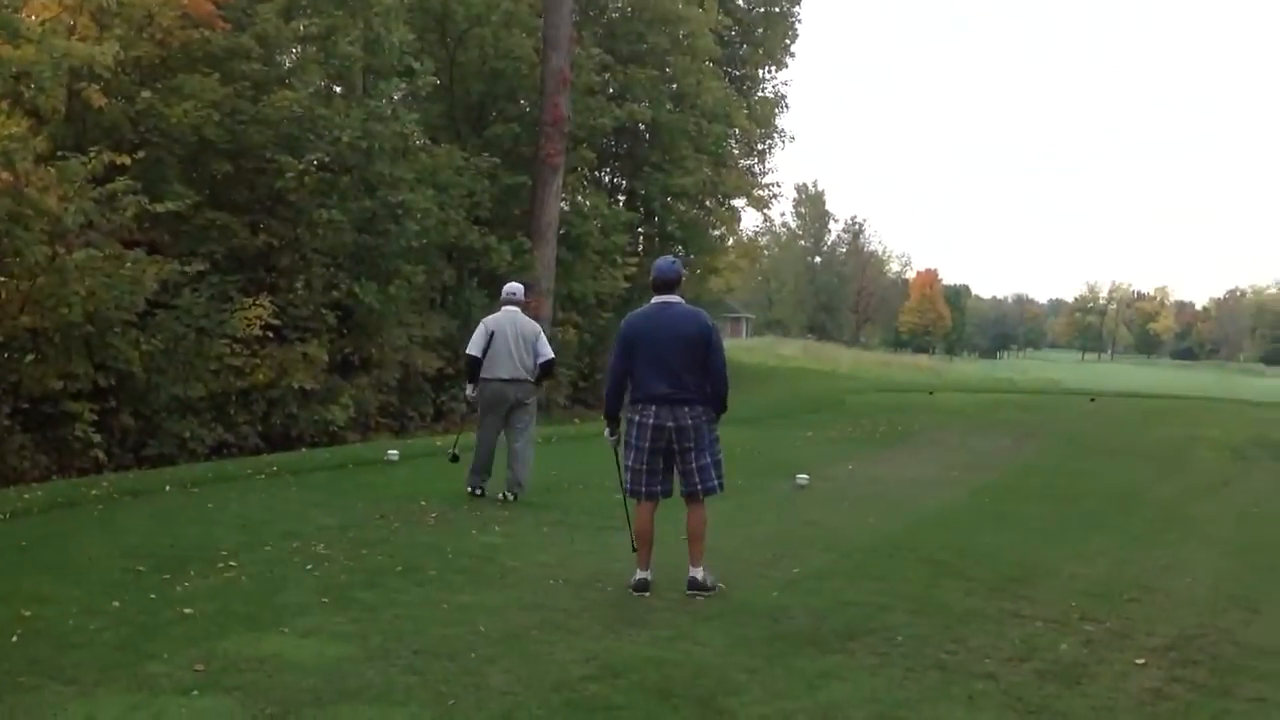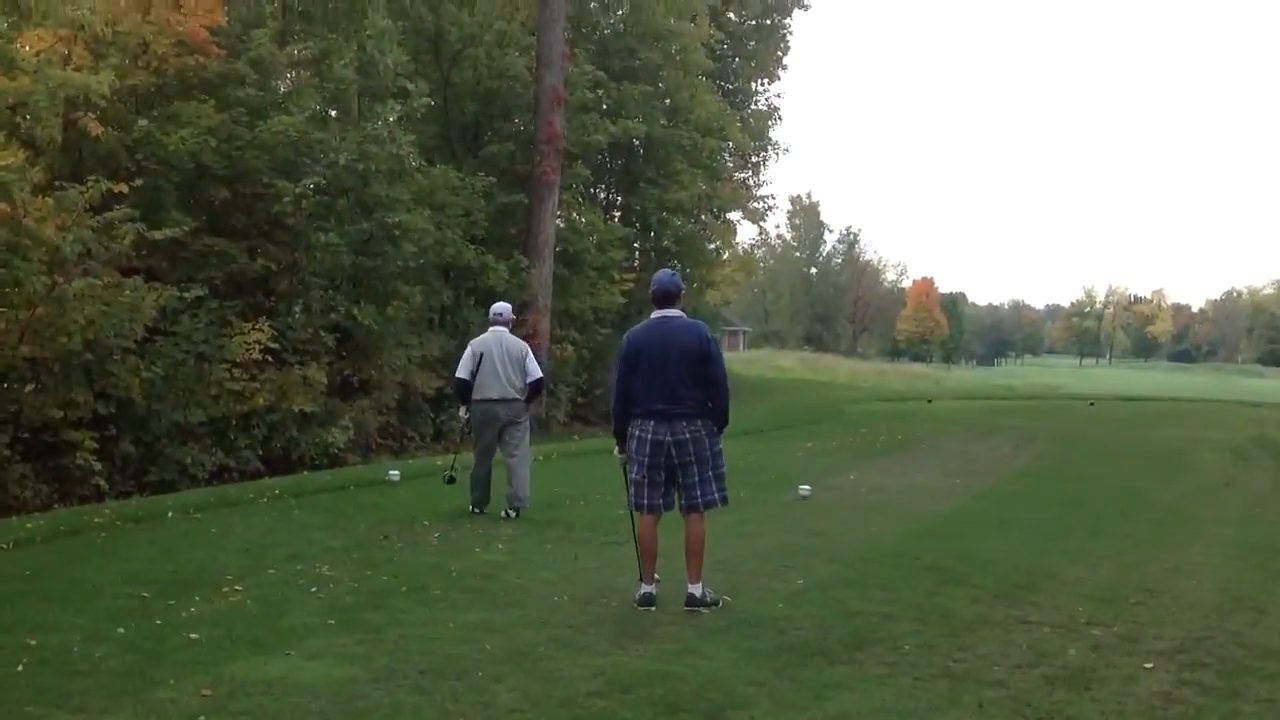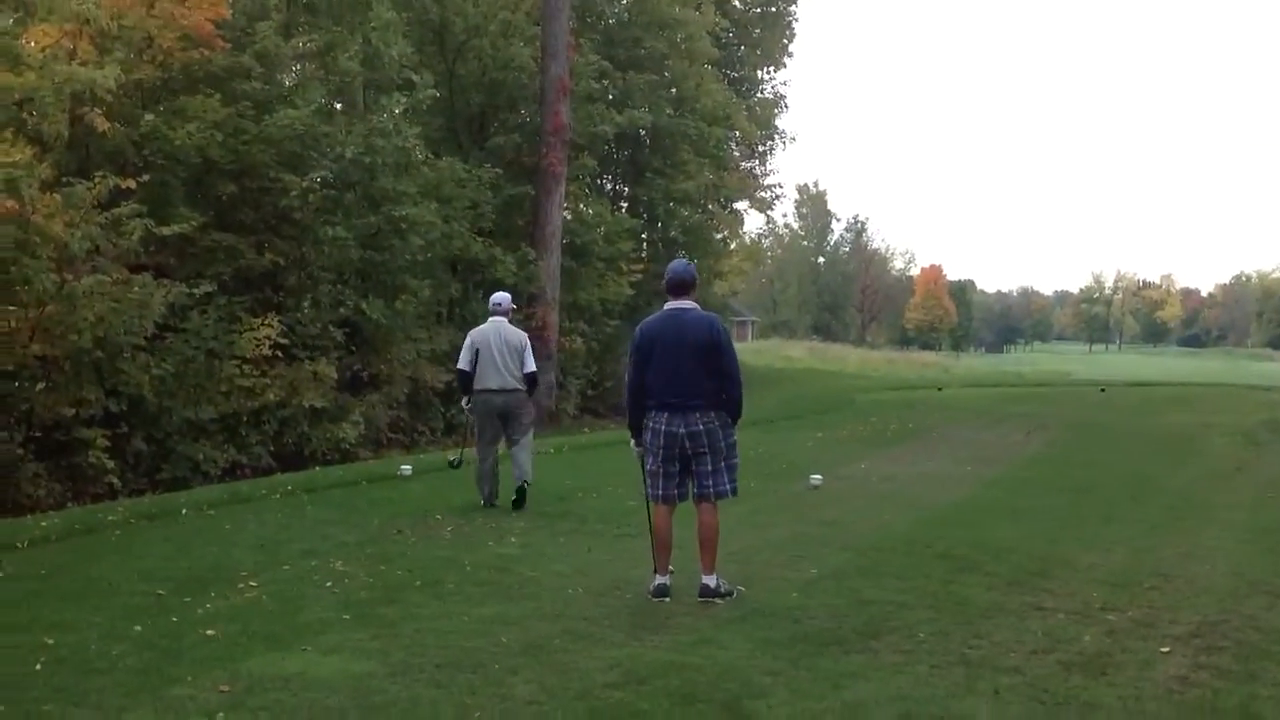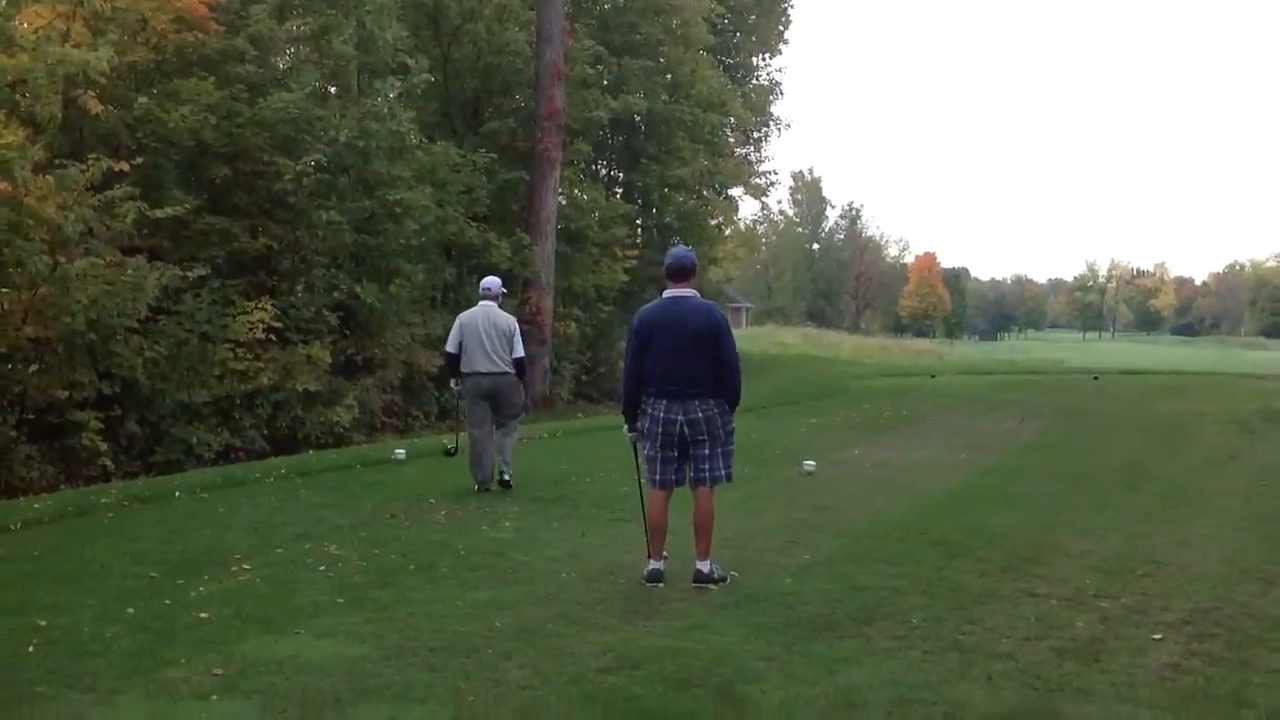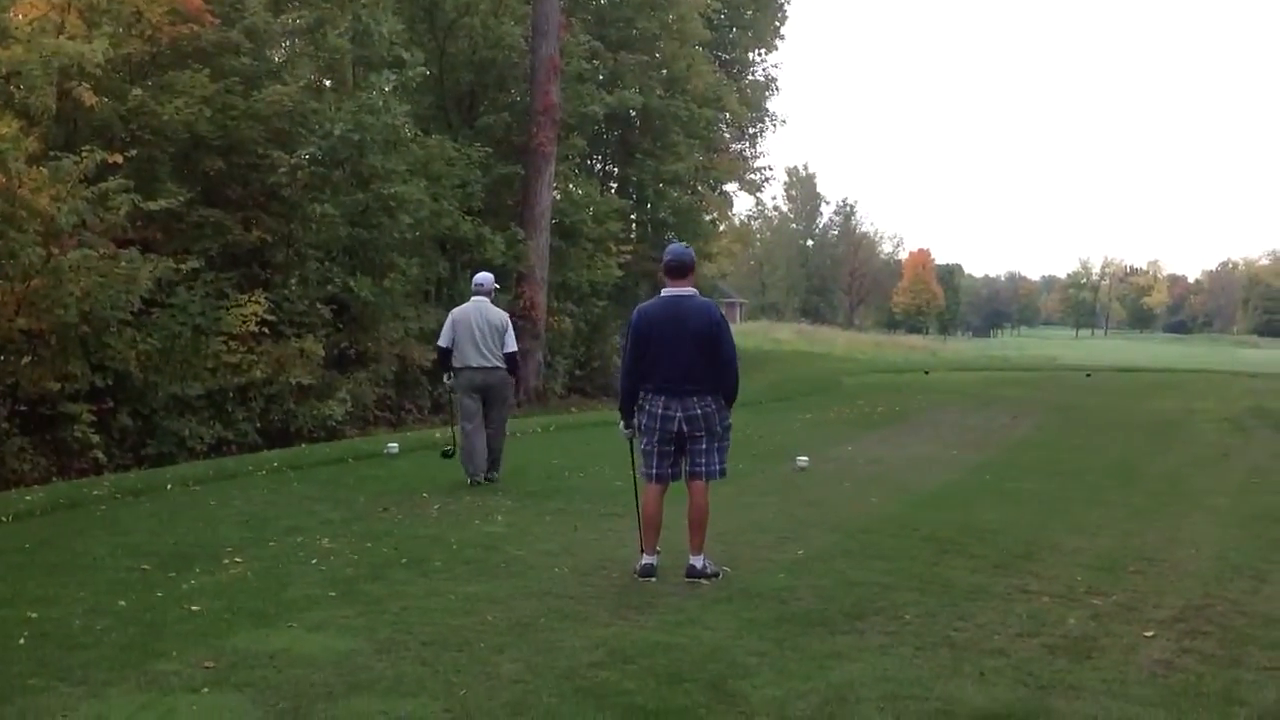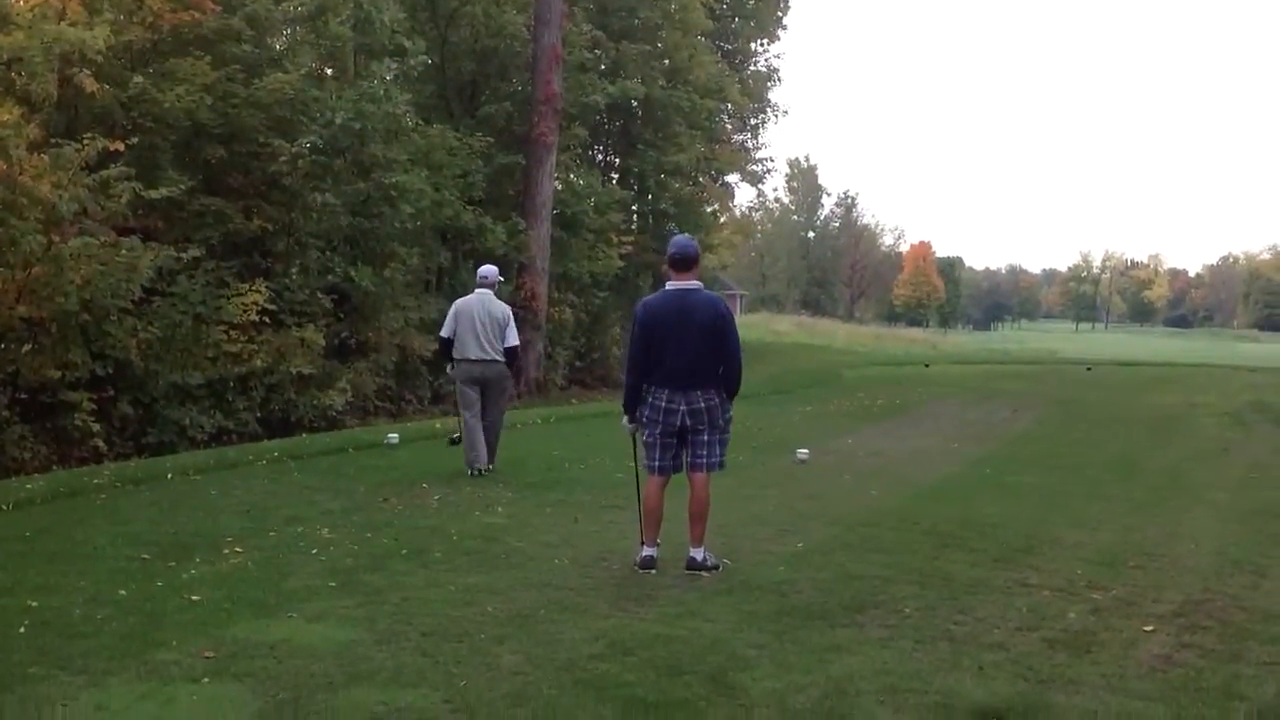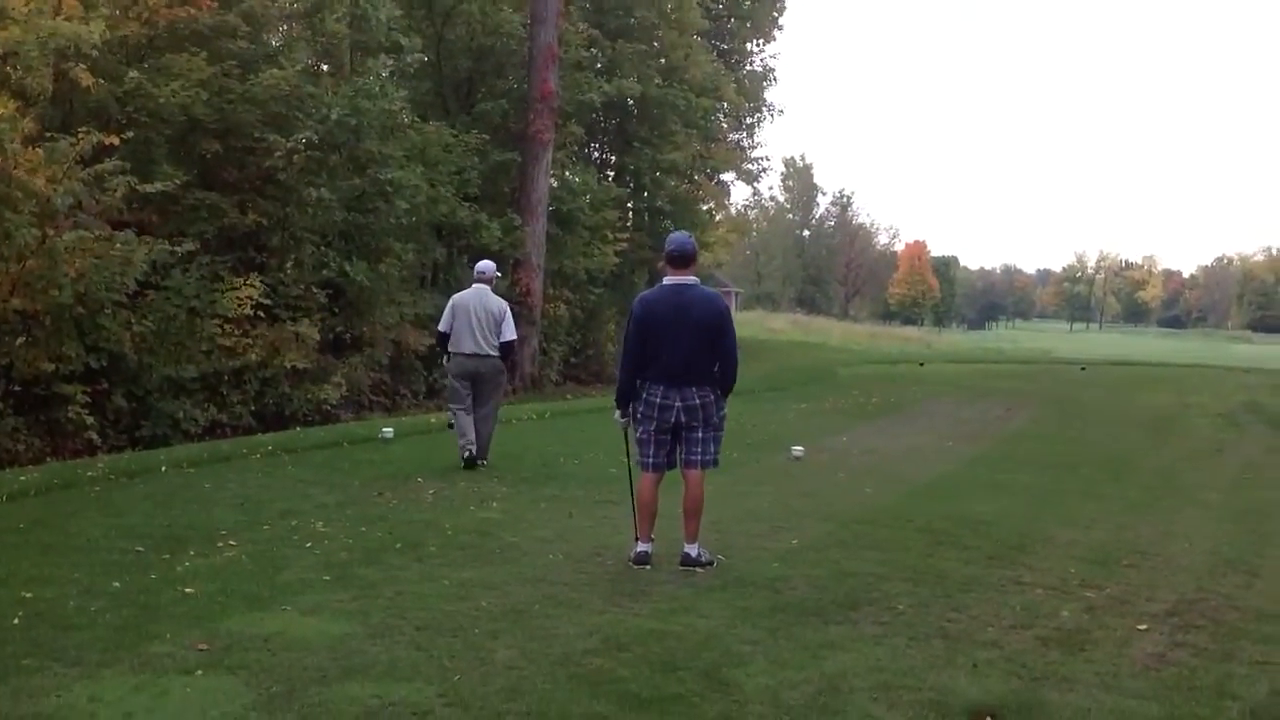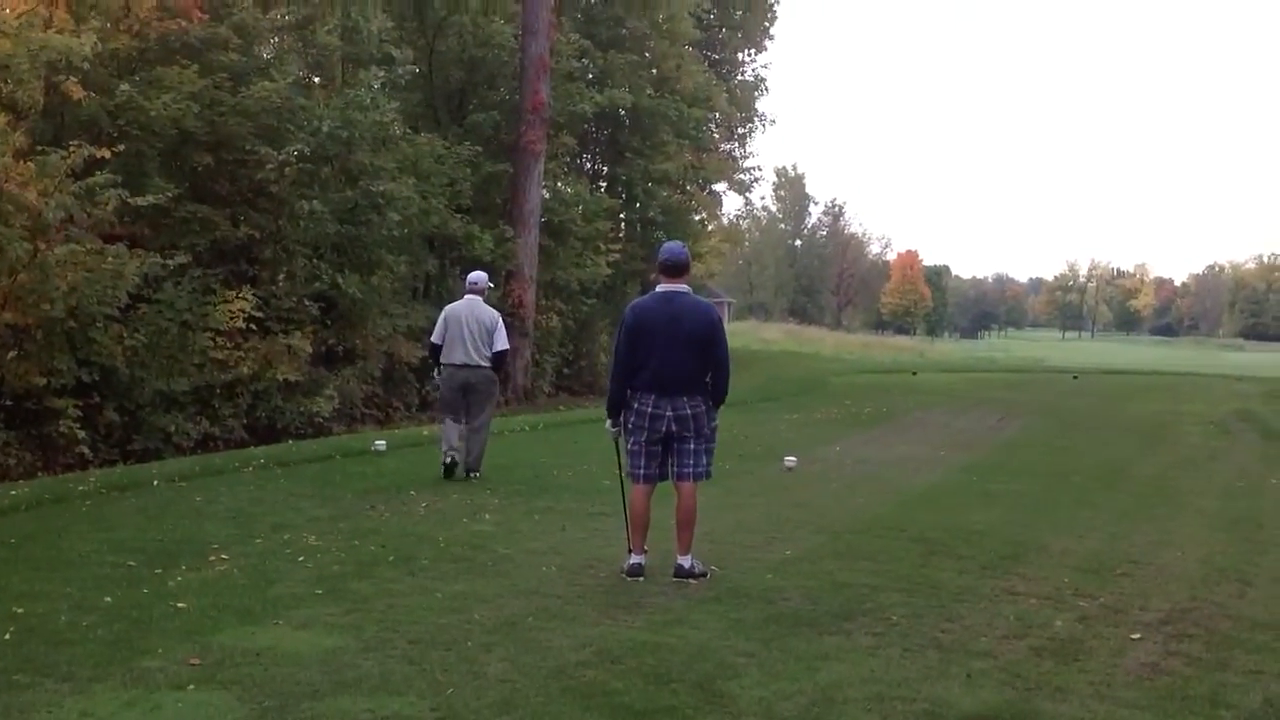
dt=0.2s
person 1, frame 1
left shoulder: (633, 322)
right shoulder: (700, 320)
left elbow: (617, 375)
right elbow: (718, 373)
left wrist: (612, 420)
right wrist: (715, 413)
left hip: (646, 415)
right hip: (692, 414)
left knee: (646, 499)
right knee: (695, 497)
left ankle: (642, 574)
right ankle: (697, 573)
person 1, frame 2
left shoulder: (634, 337)
right shoulder: (699, 333)
left elbow: (621, 392)
right elbow: (718, 386)
left wrist: (621, 438)
right wrist: (717, 427)
left hip: (647, 430)
right hip: (692, 429)
left knee: (648, 513)
right knee: (695, 511)
left ankle: (647, 589)
right ankle: (695, 589)
person 1, frame 3
left shoulder: (647, 329)
right shoulder: (711, 324)
left elbow: (635, 384)
right elbow: (731, 378)
left wrist: (636, 431)
right wrist: (731, 419)
left hip: (661, 423)
right hip: (706, 421)
left knee: (662, 504)
right knee: (707, 503)
left ankle: (661, 580)
right ankle: (709, 581)
person 1, frame 4
left shoulder: (646, 316)
right shoulder: (711, 313)
left elbow: (632, 371)
right elbow: (730, 366)
left wrist: (630, 417)
right wrist: (729, 407)
left hip: (659, 410)
right hip: (705, 409)
left knee: (658, 489)
right knee: (704, 489)
left ankle: (655, 565)
right ankle: (703, 566)
person 1, frame 5
left shoulder: (644, 313)
right shoulder: (710, 312)
left elbow: (630, 368)
right elbow: (728, 365)
left wrist: (627, 413)
right wrist: (726, 404)
left hip: (657, 406)
right hip: (702, 406)
left knee: (654, 484)
right knee: (698, 485)
left ankle: (648, 560)
right ankle: (697, 562)
person 1, frame 6
left shoulder: (649, 307)
right shoulder: (716, 305)
left elbow: (636, 363)
right elbow: (732, 359)
left wrist: (631, 408)
right wrist: (727, 397)
left hip: (659, 399)
right hip: (705, 399)
left knee: (656, 476)
right knee: (700, 476)
left ankle: (648, 552)
right ankle: (697, 554)
person 1, frame 7
left shoulder: (646, 302)
right shoulder: (714, 302)
left elbow: (631, 358)
right elbow: (729, 357)
left wrist: (623, 402)
right wrist: (721, 394)
left hip: (654, 395)
right hip: (700, 396)
left knee: (649, 472)
right knee: (694, 473)
left ankle: (642, 547)
right ankle: (691, 550)
person 1, frame 8
left shoulder: (637, 310)
right shoulder: (706, 312)
left elbow: (621, 365)
right elbow: (720, 366)
left wrist: (614, 412)
right wrist: (714, 404)
left hip: (645, 405)
right hip: (691, 406)
left knee: (641, 484)
right knee: (686, 485)
left ankle: (636, 559)
right ankle: (684, 562)
person 2, frame 1
left shoulder: (488, 322)
right shoulder: (533, 327)
left elbow: (472, 356)
right elbow: (548, 362)
left wrist: (471, 383)
right wrist: (534, 382)
left hip: (492, 387)
right hip: (523, 389)
left knee: (486, 437)
right knee: (520, 440)
left ankle: (477, 484)
right ankle: (513, 490)
person 2, frame 2
left shoulder: (476, 344)
right shoulder: (521, 345)
left elbow: (462, 379)
right elbow: (537, 382)
left wrist: (464, 404)
right wrist: (526, 402)
left hip: (483, 407)
right hip: (514, 408)
left knee: (482, 457)
right knee: (517, 456)
left ankle: (478, 504)
right ankle: (515, 505)
person 2, frame 3
left shoulder: (475, 335)
right shoulder: (520, 336)
left elbow: (463, 370)
right elbow: (531, 373)
left wrist: (466, 395)
right wrist: (527, 395)
left hip: (485, 398)
right hip: (515, 397)
left knee: (487, 448)
right knee: (520, 443)
left ankle: (489, 497)
right ankle: (522, 480)
person 2, frame 4
left shoulder: (464, 319)
right shoulder: (509, 320)
left elbow: (451, 353)
right elbow: (519, 358)
left wrist: (454, 377)
right wrist: (520, 381)
left hip: (474, 381)
right hip: (505, 381)
left knee: (479, 431)
right knee: (506, 428)
left ankle: (483, 481)
right ankle: (505, 472)
person 2, frame 5
left shoulder: (456, 314)
right shoulder: (501, 316)
left elbow: (443, 348)
right elbow: (511, 353)
left wrist: (447, 371)
right wrist: (512, 376)
left hip: (466, 376)
right hip: (497, 376)
left knee: (471, 426)
right knee: (495, 425)
left ankle: (476, 475)
right ankle: (492, 471)
person 2, frame 6
left shoulder: (459, 305)
right shoulder: (504, 309)
left elbow: (445, 338)
right elbow: (512, 347)
left wrist: (451, 361)
right wrist: (510, 369)
left hip: (466, 368)
right hip: (496, 369)
left knee: (471, 416)
right knee: (491, 417)
left ankle: (476, 464)
right ankle: (487, 462)
person 2, frame 7
left shoulder: (456, 299)
right shoulder: (501, 305)
left elbow: (442, 332)
right elbow: (508, 341)
left wrist: (448, 353)
right wrist: (502, 361)
left hip: (460, 362)
right hip: (490, 364)
left knee: (460, 407)
right knee: (485, 411)
left ankle: (468, 446)
right ankle: (480, 456)
person 2, frame 8
left shoulder: (449, 311)
right shoulder: (493, 315)
left elbow: (435, 344)
right elbow: (501, 351)
left wrist: (438, 366)
right wrist: (495, 372)
left hip: (452, 372)
right hip: (482, 374)
left knee: (450, 417)
right knee: (477, 422)
left ankle: (450, 453)
right ankle: (472, 468)
